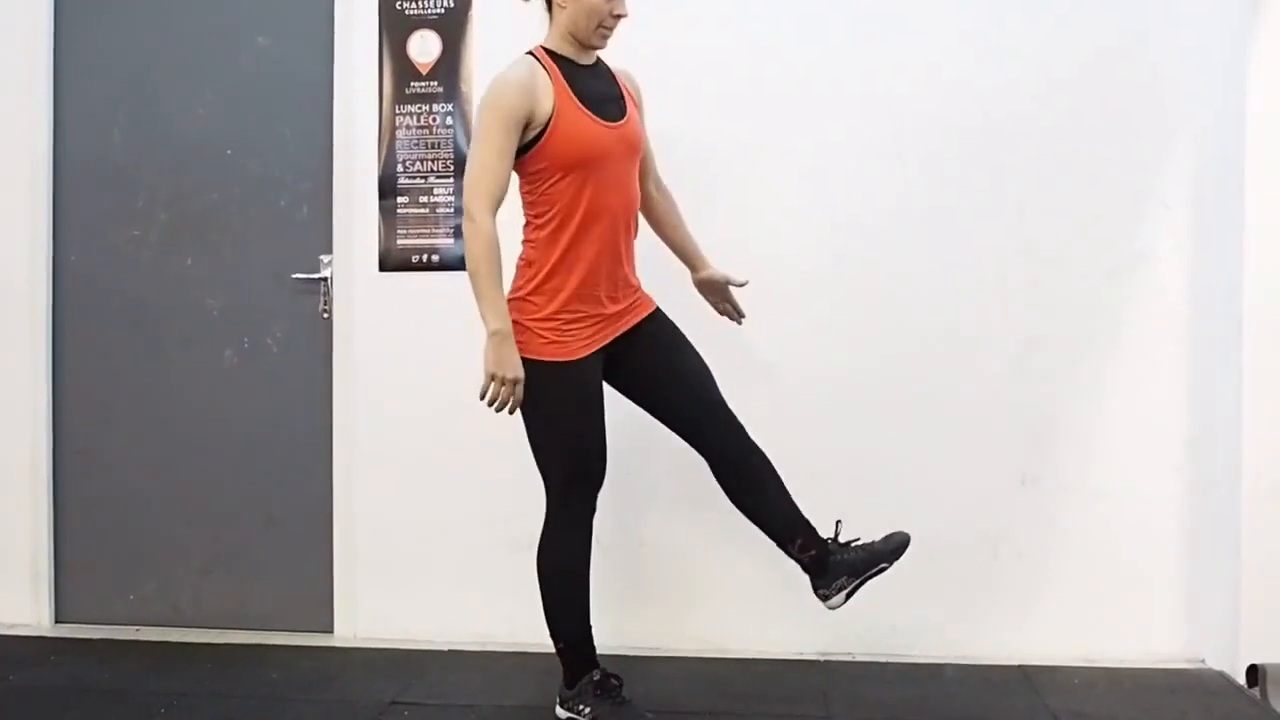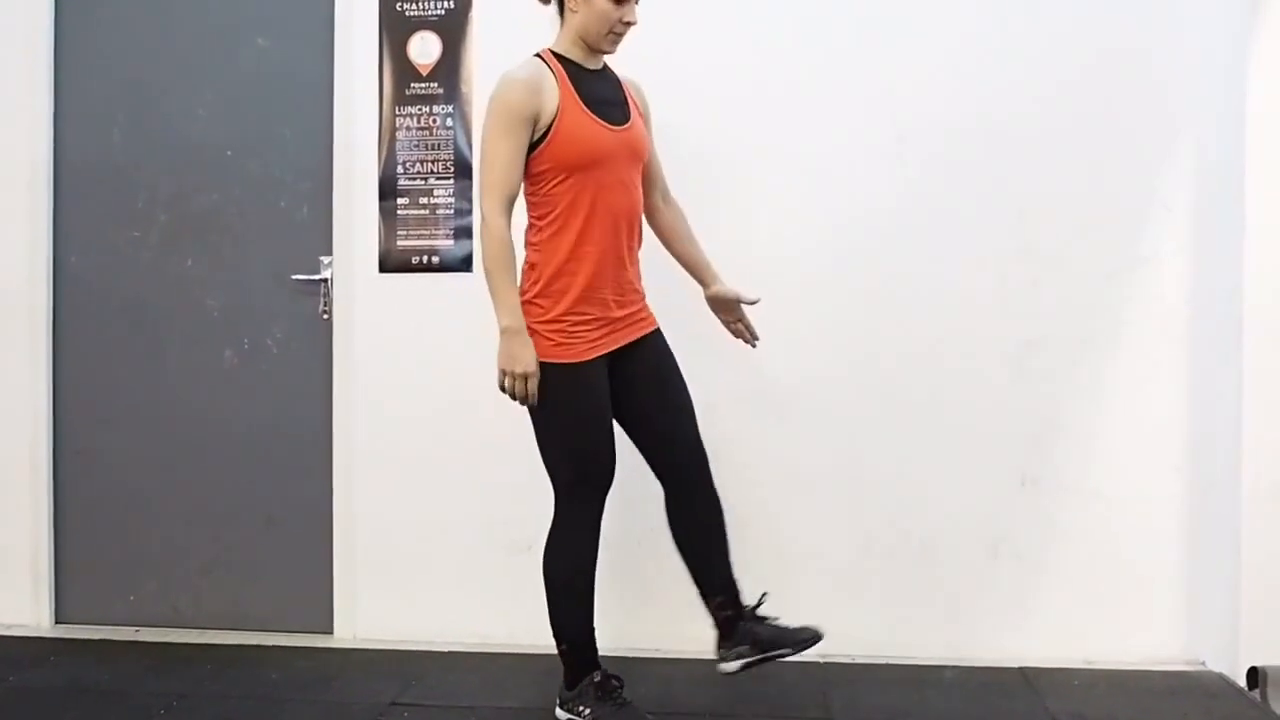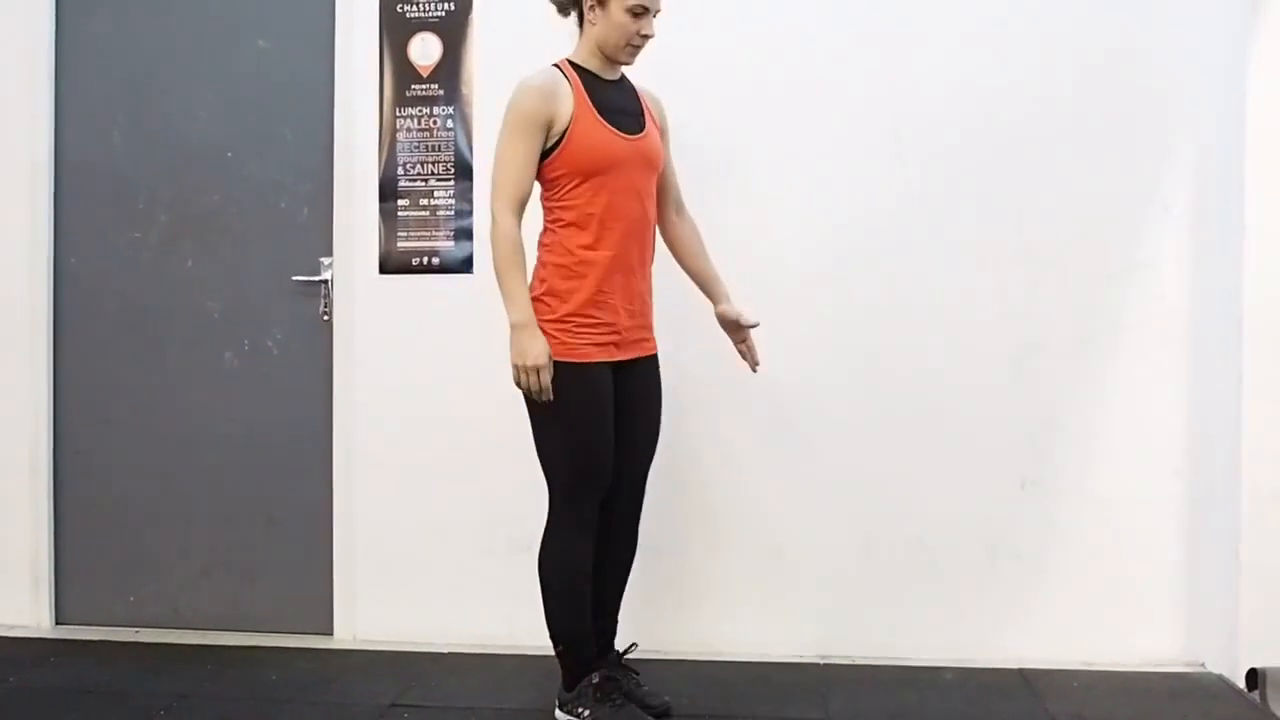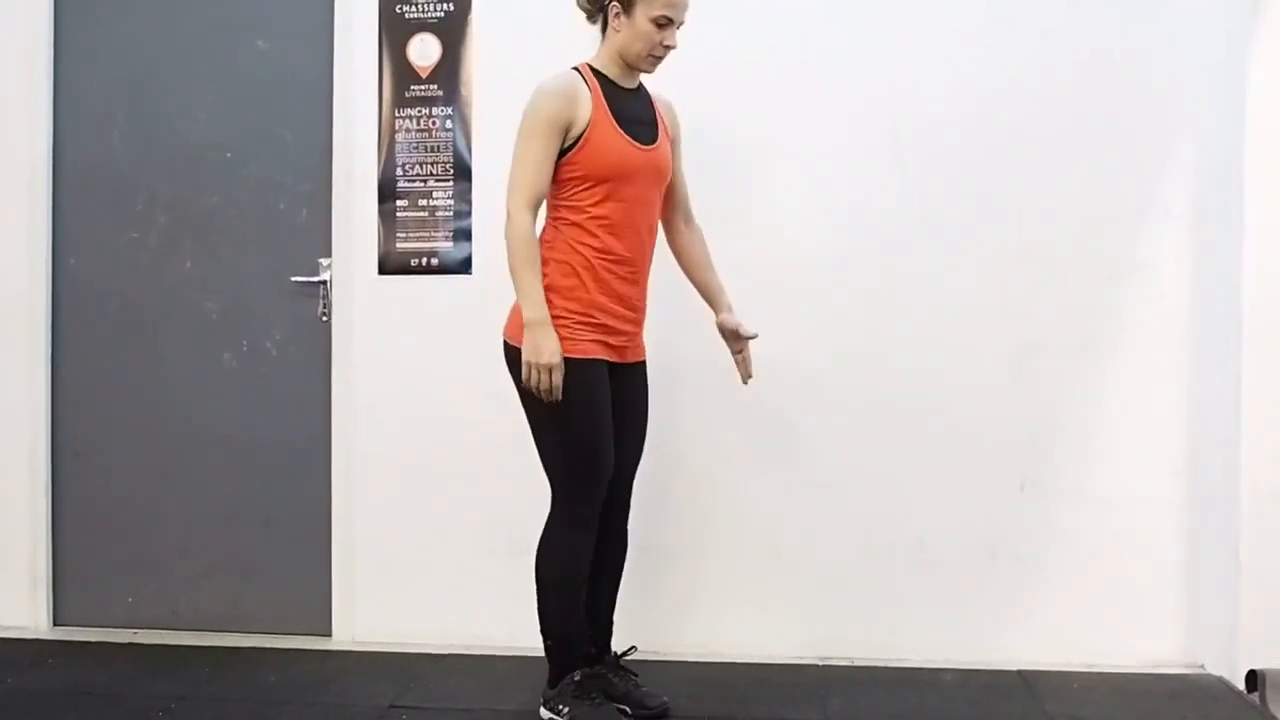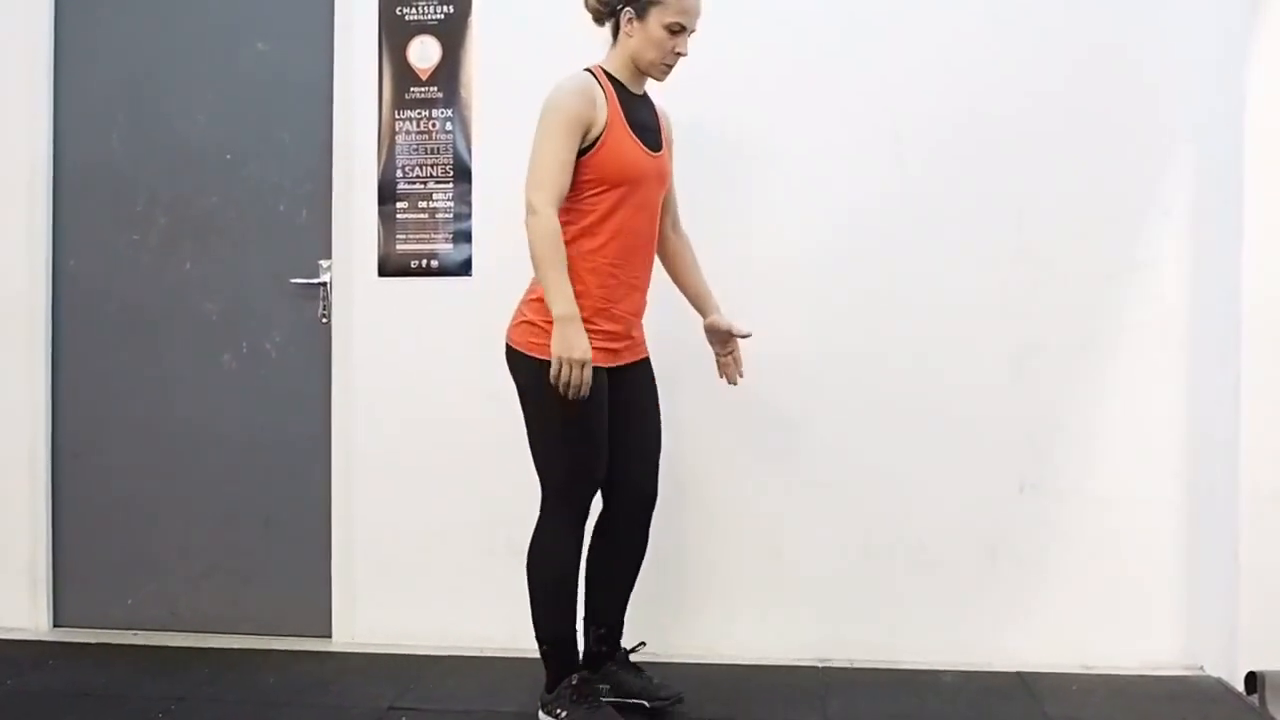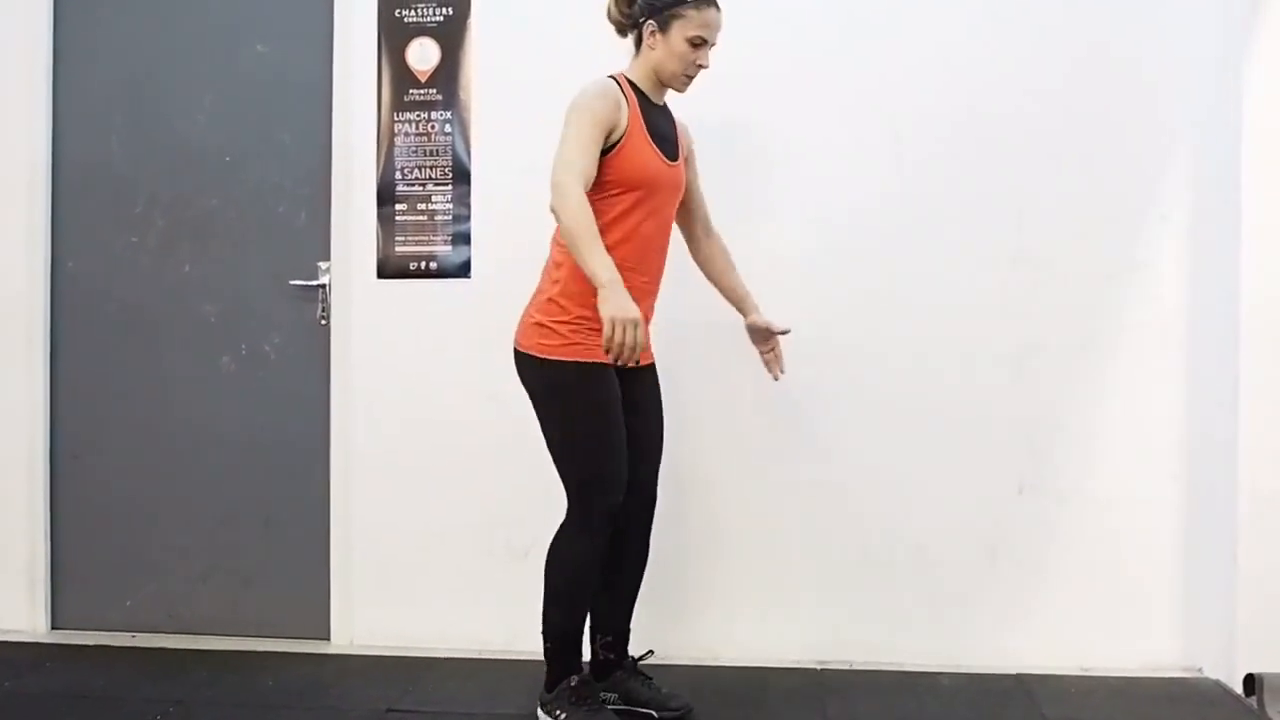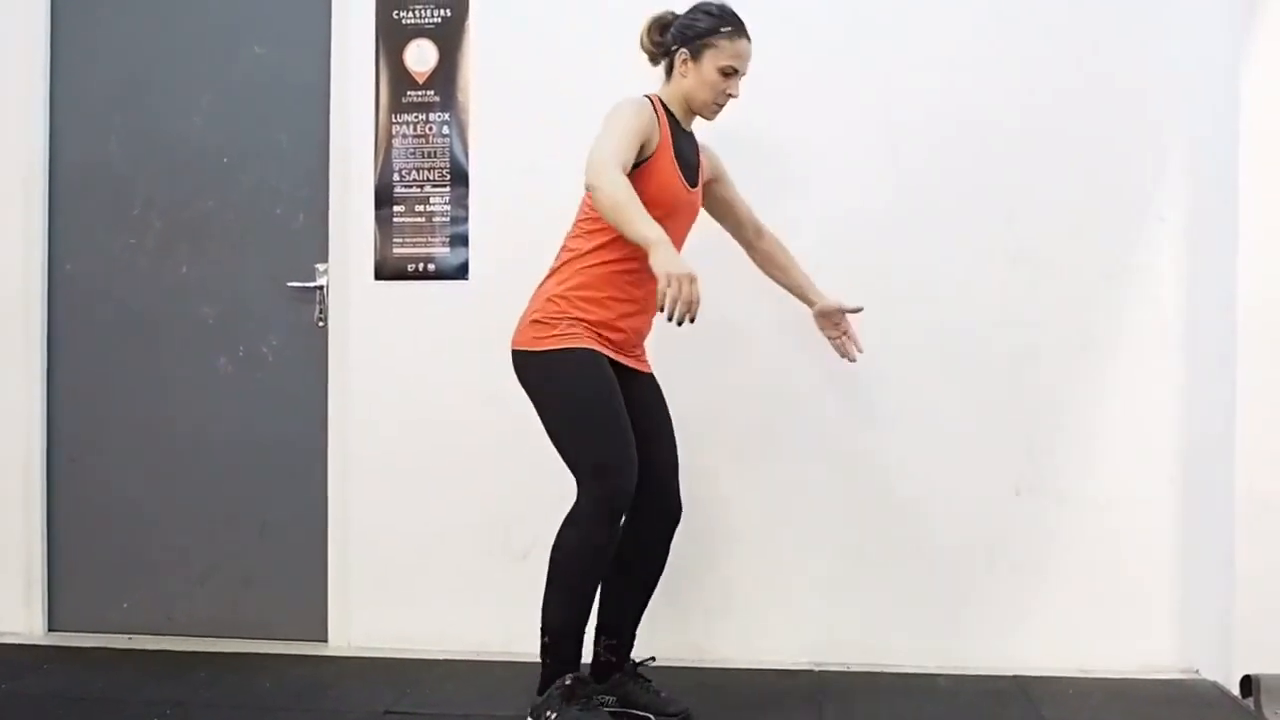
dt=0.2s
person 1, frame 1
left shoulder: (623, 85)
right shoulder: (521, 85)
left elbow: (647, 186)
right elbow: (477, 214)
left wrist: (699, 268)
right wrist: (499, 335)
left hip: (627, 312)
right hip: (553, 330)
left knee: (721, 433)
right knee: (575, 500)
left ankle: (824, 563)
person 1, frame 2
left shoulder: (628, 93)
right shoulder: (525, 87)
left elbow: (656, 198)
right elbow: (493, 215)
left wrist: (712, 283)
right wrist: (512, 330)
left hip: (630, 325)
right hip: (558, 335)
left knee: (688, 468)
right knee: (583, 499)
left ankle: (735, 627)
person 1, frame 3
left shoulder: (649, 107)
right shoulder: (543, 93)
left elbow: (672, 213)
right elbow: (504, 215)
left wrist: (719, 300)
right wrist: (523, 326)
left hip: (632, 338)
right hip: (567, 339)
left knee: (625, 501)
right knee: (580, 504)
left ankle: (609, 660)
person 1, frame 4
left shoulder: (662, 114)
right shoulder: (564, 95)
left elbow: (679, 221)
right elbow: (520, 212)
left wrist: (722, 310)
right wrist: (537, 322)
left hip: (623, 343)
right hip: (564, 339)
left knee: (612, 506)
right knee: (579, 502)
left ankle: (599, 661)
person 1, frame 5
left shoulder: (655, 119)
right shoulder: (578, 97)
left elbow: (666, 228)
right elbow: (541, 210)
left wrist: (710, 314)
right wrist: (565, 320)
left hip: (623, 349)
right hip: (559, 344)
left knee: (633, 504)
right knee: (568, 507)
left ankle: (605, 662)
person 1, frame 6
left shoulder: (675, 131)
right shoulder: (603, 100)
left elbow: (700, 232)
right elbow: (567, 195)
left wrist: (749, 312)
right wrist: (607, 289)
left hip: (625, 348)
right hip: (566, 342)
left knee: (635, 511)
right knee: (595, 509)
person 1, frame 7
left shoulder: (700, 158)
right shoulder: (638, 115)
left elbow: (752, 232)
right elbow: (601, 178)
left wrist: (815, 301)
right wrist: (661, 247)
left hip: (621, 351)
right hip: (562, 334)
left knee: (660, 508)
right knee: (609, 488)
